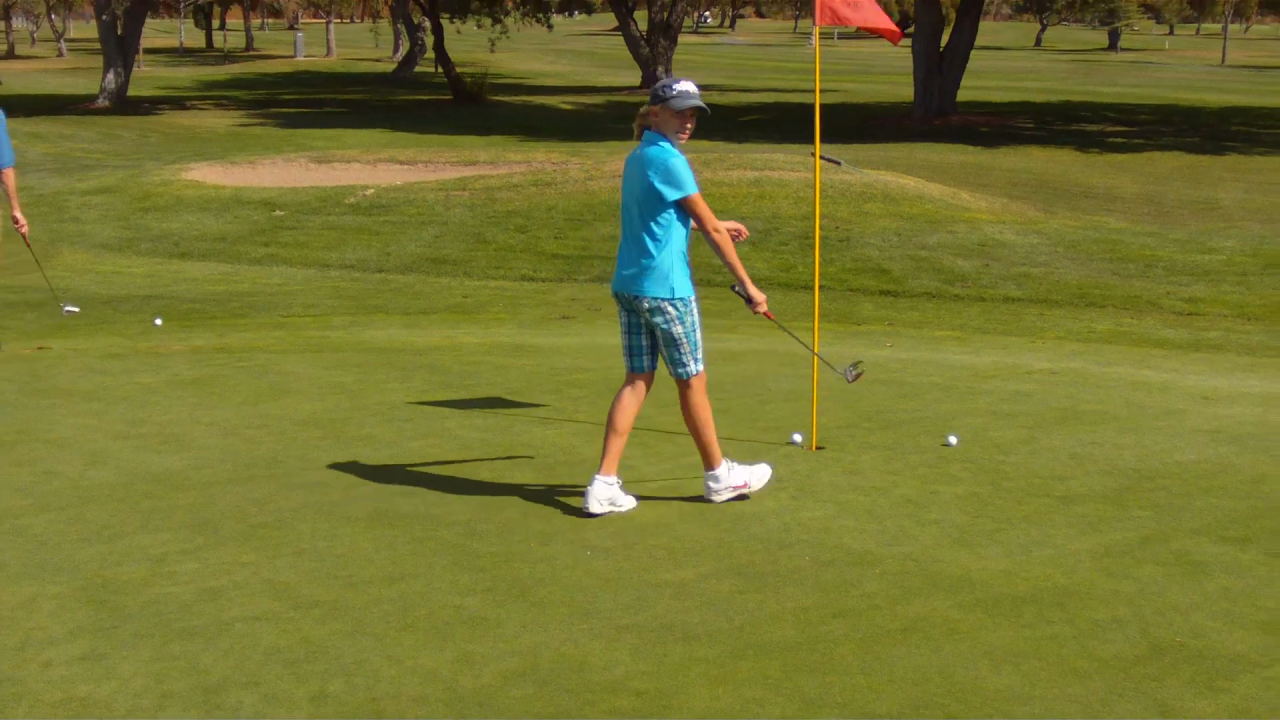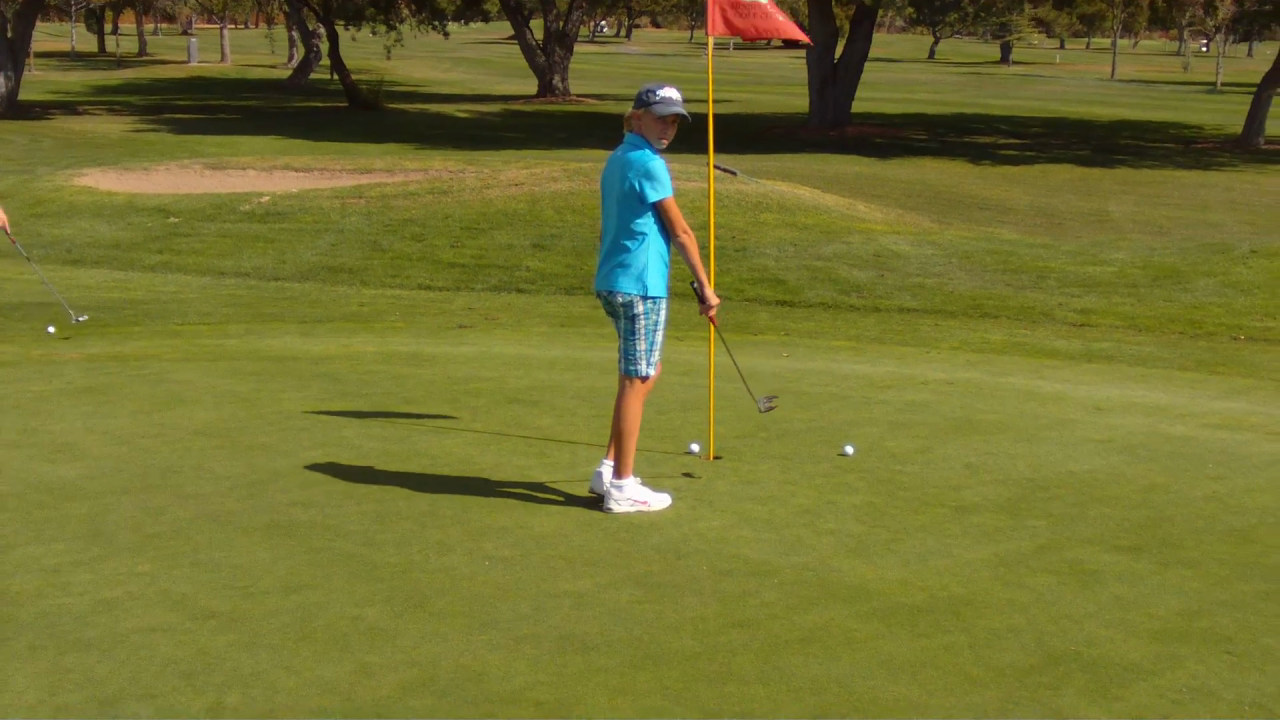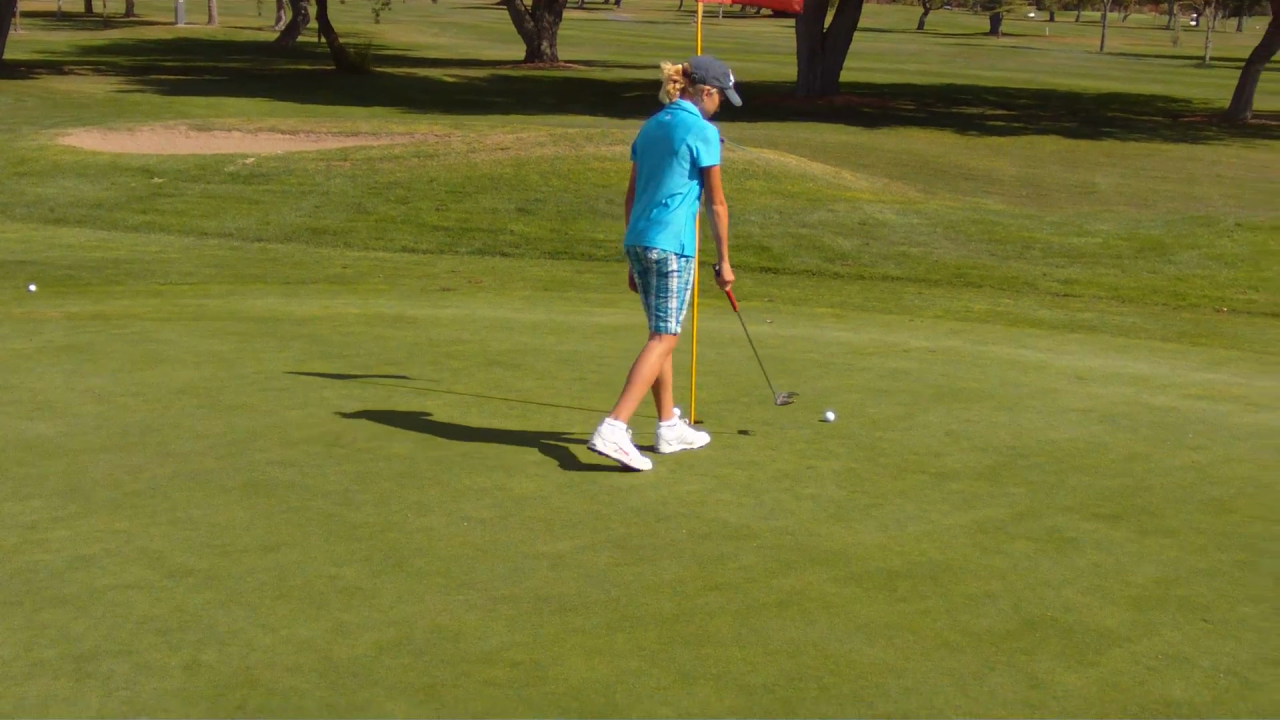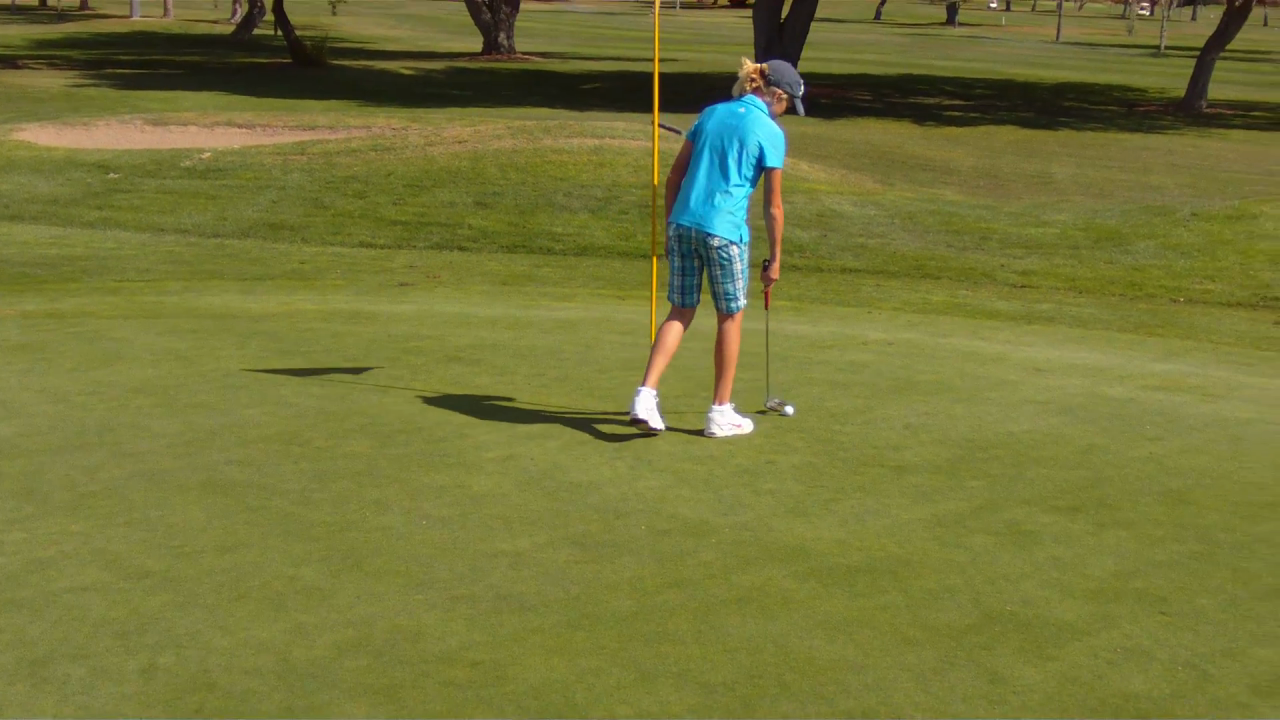
dt=1s
person 1, frame 1
left shoulder: (638, 157)
right shoulder: (668, 161)
right elbow: (711, 229)
left wrist: (719, 226)
right wrist: (747, 283)
left hip: (630, 284)
right hip: (665, 288)
left knee: (637, 380)
right knee: (692, 380)
left ankle: (604, 484)
right ankle: (719, 474)
person 1, frame 2
left shoulder: (618, 159)
right shoulder: (648, 163)
right elbow: (680, 232)
right wrist: (705, 286)
left hip: (613, 283)
right hip: (640, 286)
left knee: (643, 375)
right knee: (636, 382)
left ankle: (609, 470)
right ankle: (622, 487)
person 1, frame 3
left shoulder: (652, 126)
right shoulder: (703, 131)
right elbow: (716, 202)
right wrist: (724, 260)
left hip: (638, 240)
right hip: (671, 245)
left knee: (662, 332)
right knee: (664, 338)
left ankle: (669, 426)
right ankle: (613, 428)
person 1, frame 4
left shoulder: (711, 113)
right shoulder: (770, 133)
left elbow: (674, 176)
right elbow: (773, 205)
left wrist: (672, 225)
right wrist: (775, 259)
left hip: (683, 224)
right hip: (724, 231)
left knee: (680, 311)
right knee: (730, 318)
left ankle: (646, 395)
right ankle: (720, 412)
